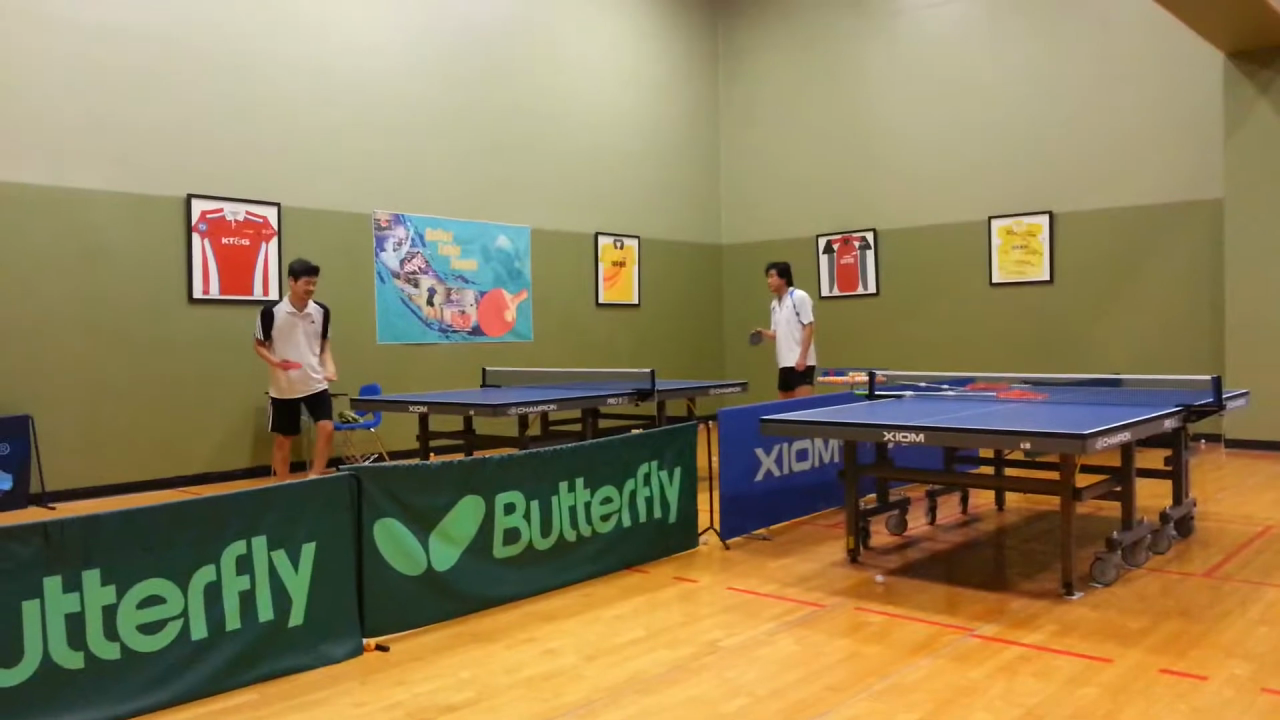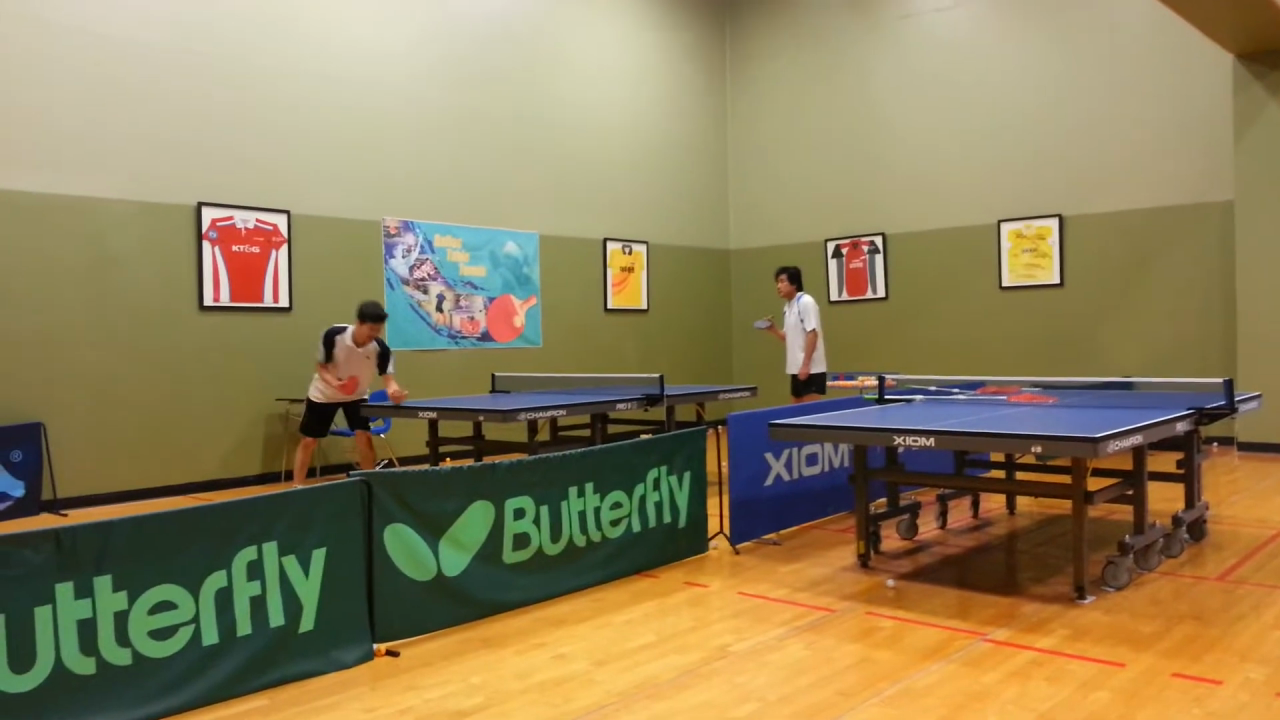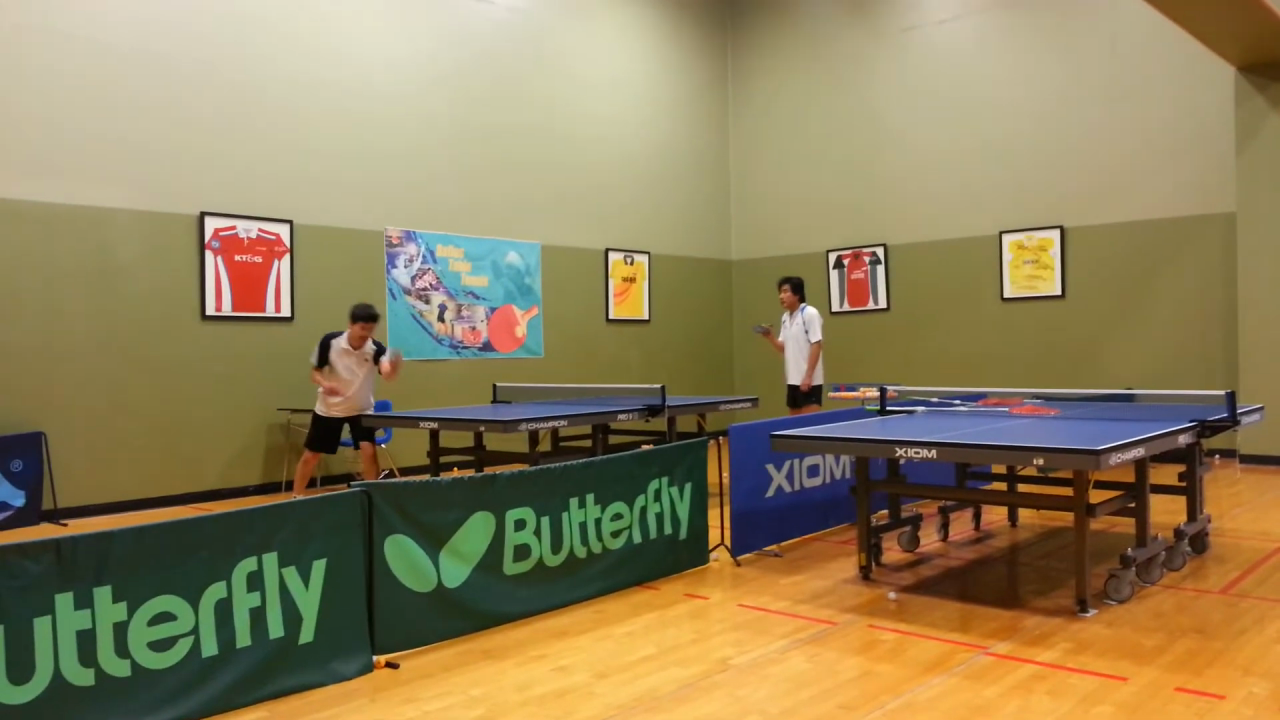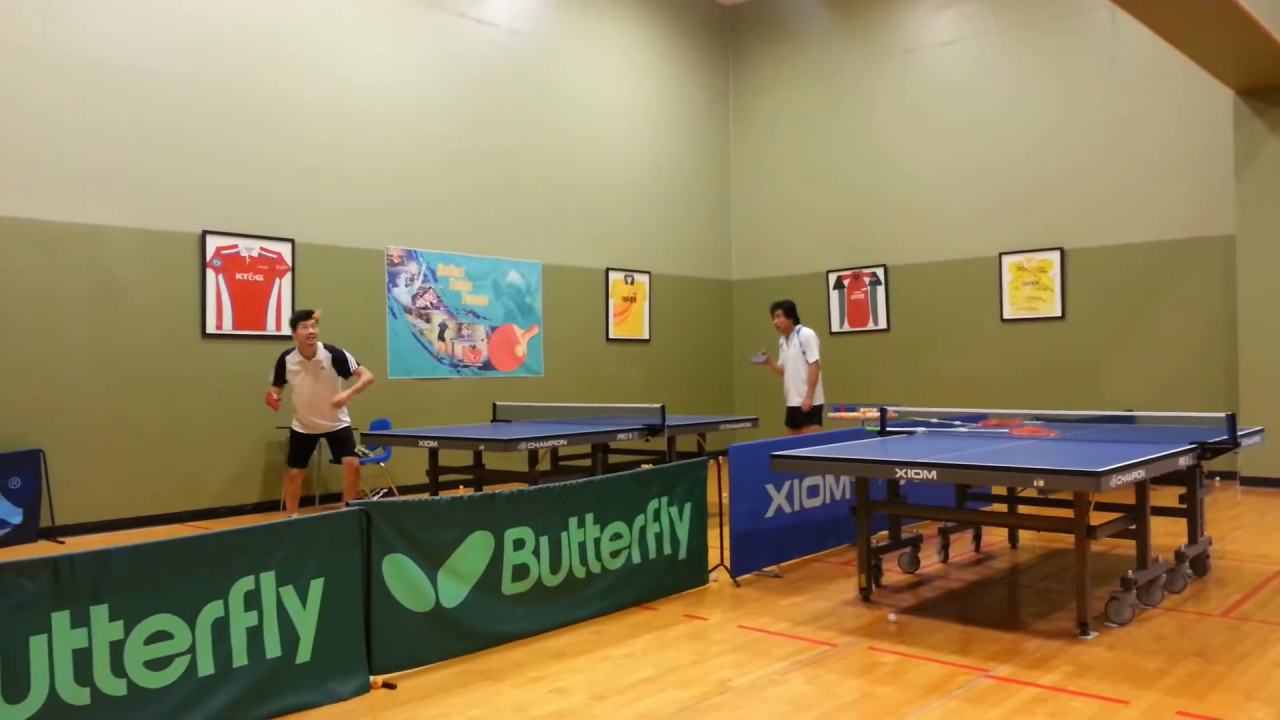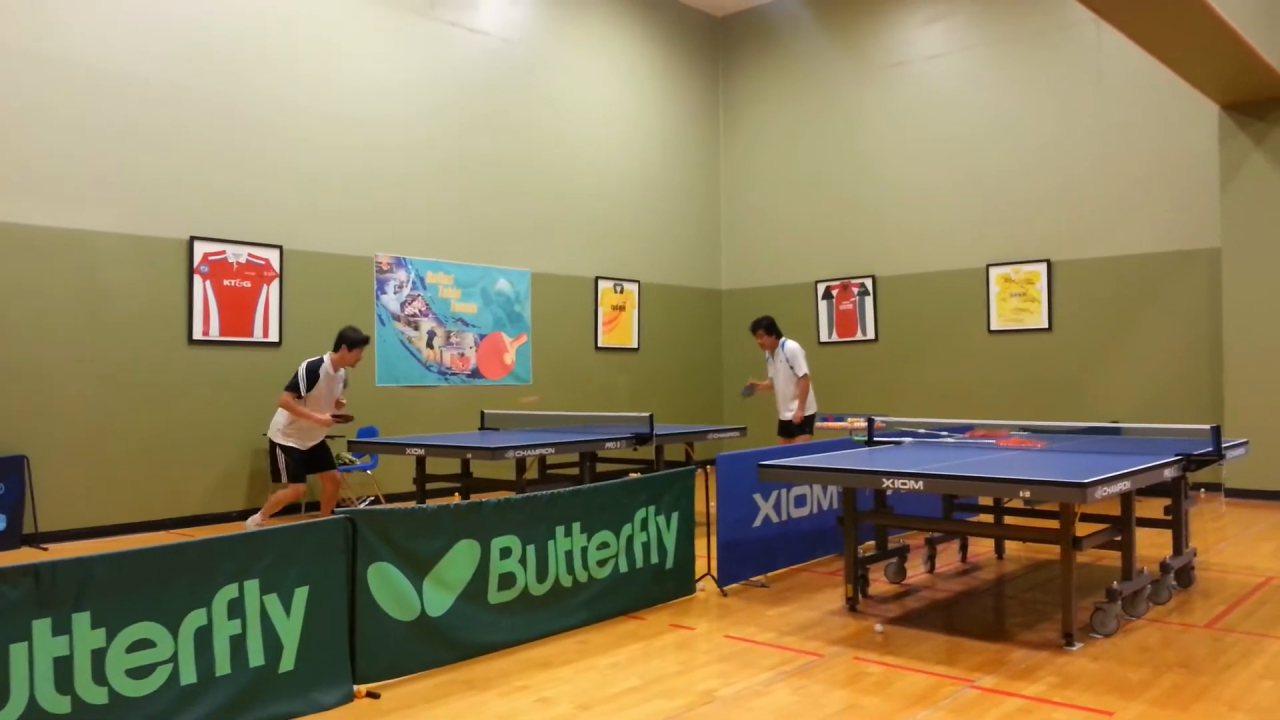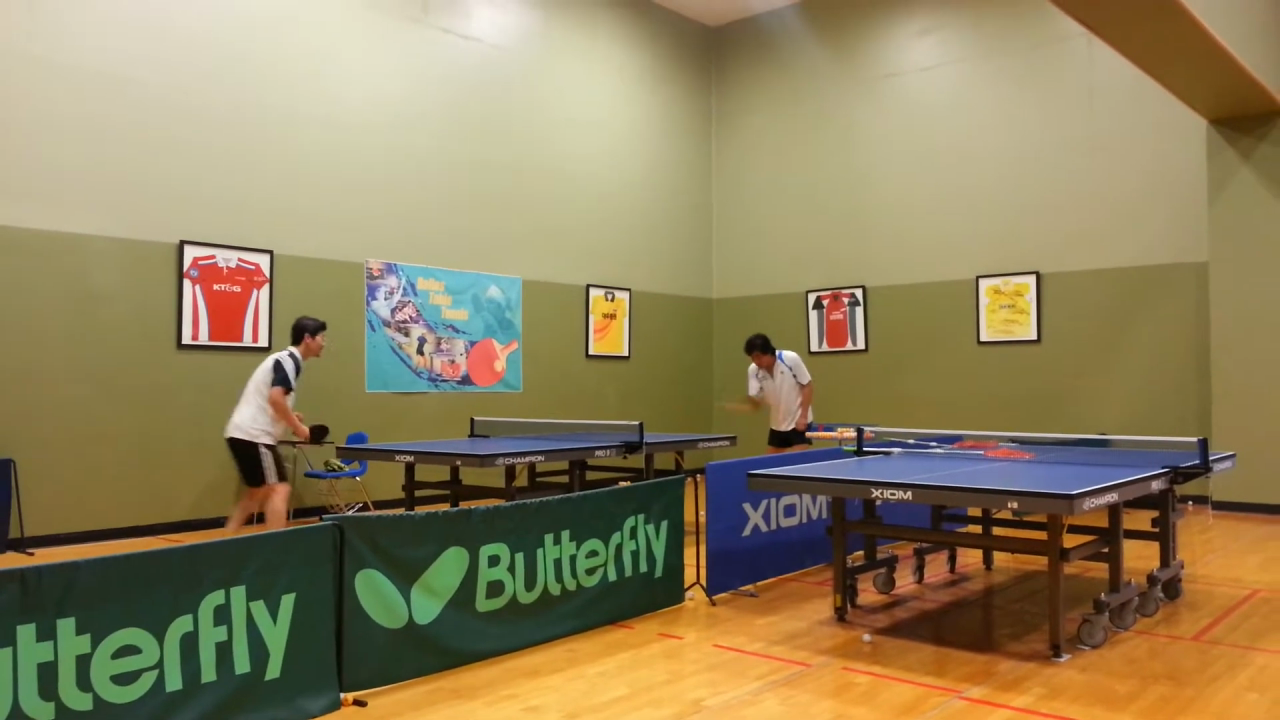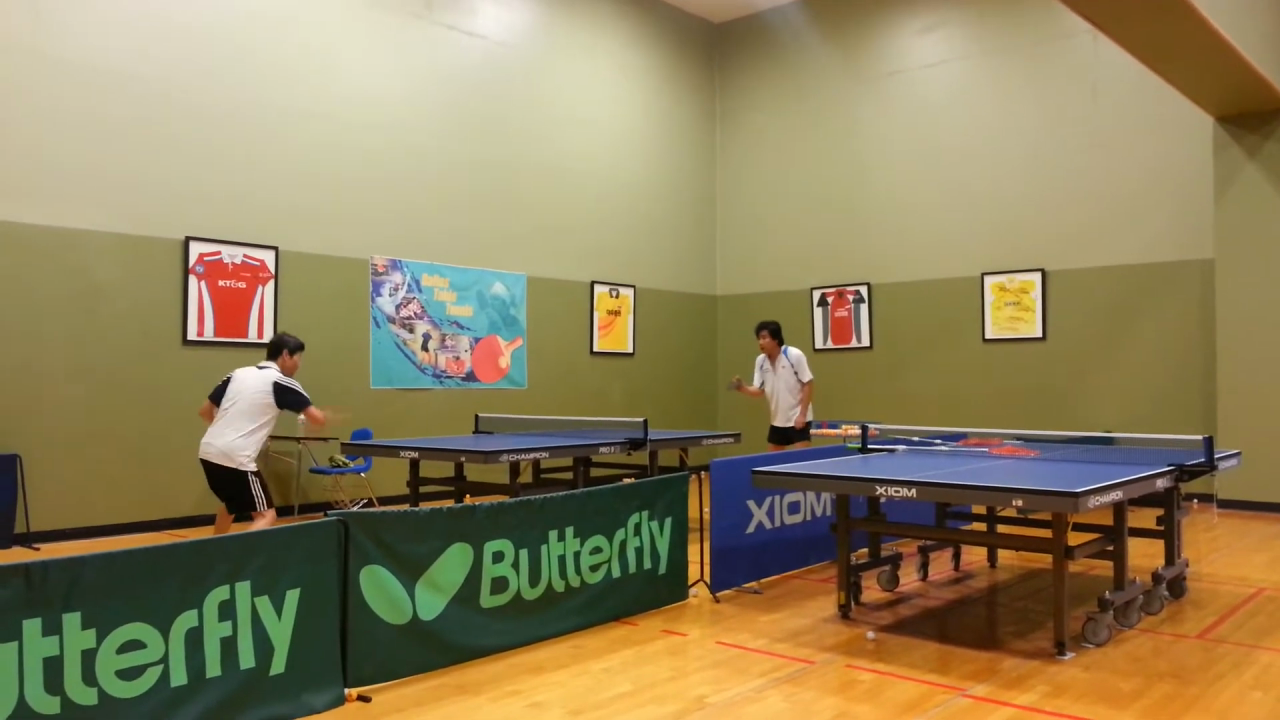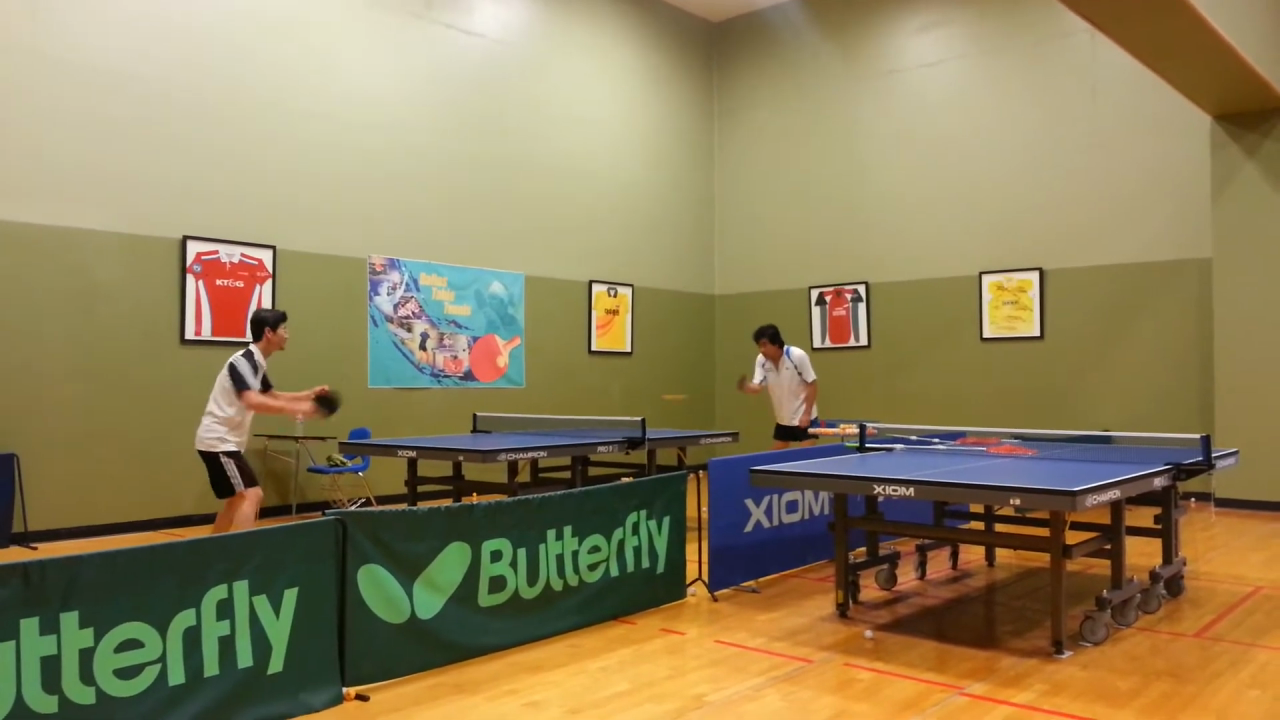
dt=0.5s
person 1, frame 1
left shoulder: (321, 311)
right shoulder: (271, 312)
right elbow: (260, 345)
left wrist: (329, 367)
right wrist: (274, 360)
left hip: (316, 384)
right hip: (283, 387)
left knee: (326, 429)
right knee: (283, 440)
left ankle: (315, 479)
person 1, frame 2
left shoulder: (380, 349)
right shoulder: (333, 335)
left elbow: (388, 379)
right elbow: (322, 368)
left wrist: (394, 393)
right wrist: (335, 384)
left hip: (356, 396)
right hip: (324, 393)
left knee: (365, 438)
right knee: (308, 441)
right ankle: (297, 487)
person 1, frame 3
left shoulder: (376, 348)
right shoulder: (329, 342)
left elbow: (387, 374)
right elbow: (316, 370)
left wrist: (393, 369)
right wrist: (324, 385)
left hip: (361, 409)
right hip: (329, 407)
left knee: (369, 451)
right knee: (311, 456)
right ankle: (296, 498)
person 1, frame 4
left shoulder: (334, 354)
right shoulder: (286, 359)
left elbow: (368, 376)
right elbow: (276, 385)
left wrist: (348, 393)
right wrist: (273, 396)
left hip: (336, 422)
right hip: (303, 425)
left knee: (352, 465)
right knee: (295, 473)
right ankle: (291, 518)
person 1, frame 5
left shoulder: (342, 373)
right shoulder: (311, 369)
right elbow: (285, 401)
left wrist: (338, 403)
right wrist: (317, 417)
left hip: (312, 438)
right hip: (287, 437)
left knee: (333, 479)
right knee: (294, 489)
right ankle: (258, 519)
person 1, frame 6
left shoulder: (281, 359)
right shoulder: (289, 361)
right elbow: (276, 398)
left wrist: (289, 417)
right wrist: (297, 426)
left hip: (241, 433)
right hip: (253, 435)
left knee: (254, 492)
right knee: (280, 490)
person 1, frame 7
left shoulder: (238, 374)
right shoulder: (283, 383)
left elbow: (207, 409)
right elbow: (317, 418)
right wrist: (326, 418)
left hip: (210, 451)
right hip: (235, 458)
left knee: (232, 503)
right knee: (265, 516)
person 1, frame 8
left shoulder: (257, 363)
right shoulder: (243, 361)
left elbow: (271, 397)
right elbow: (251, 401)
left wrist: (310, 395)
right wrist: (295, 409)
left hip: (224, 441)
right hip: (217, 441)
left knee: (236, 499)
right knee: (251, 495)
